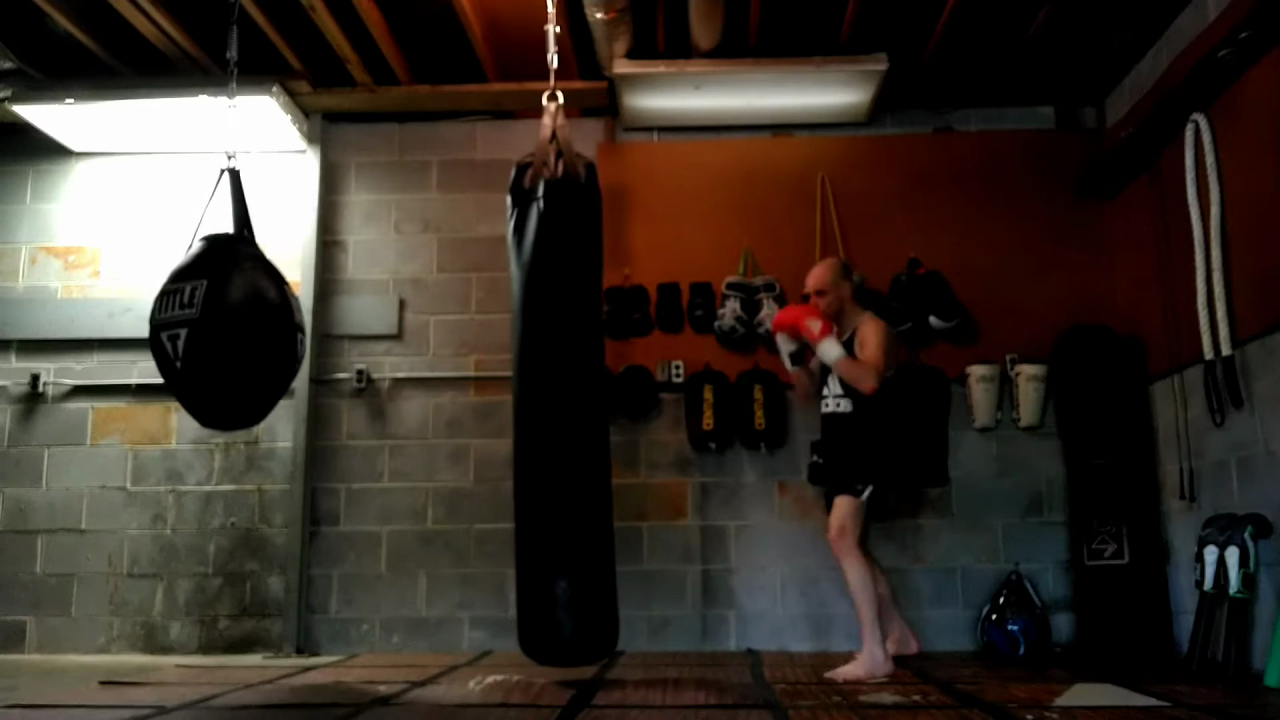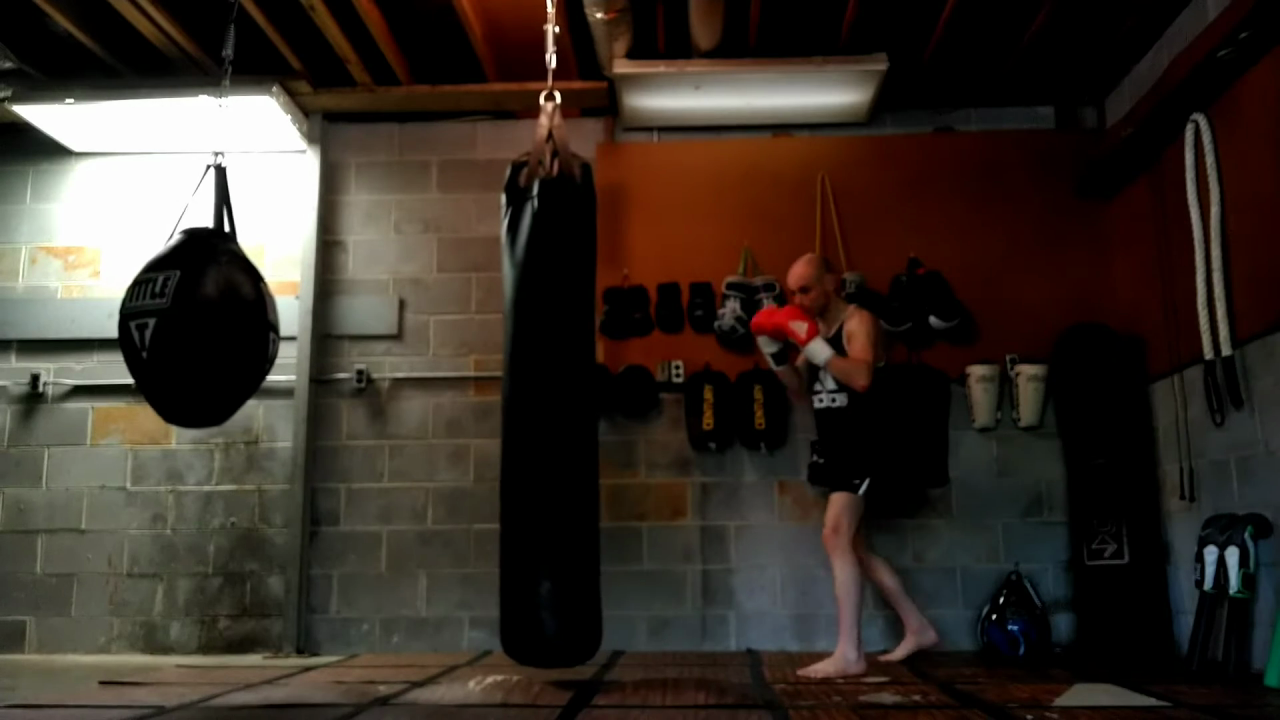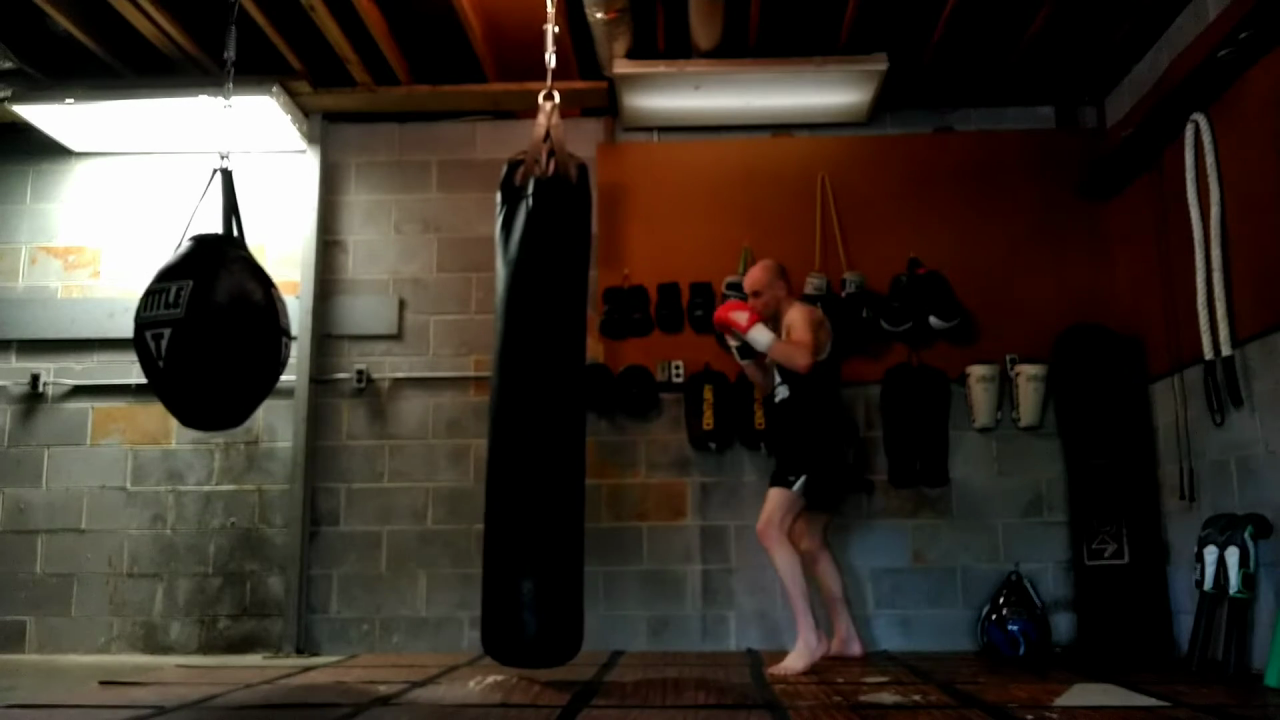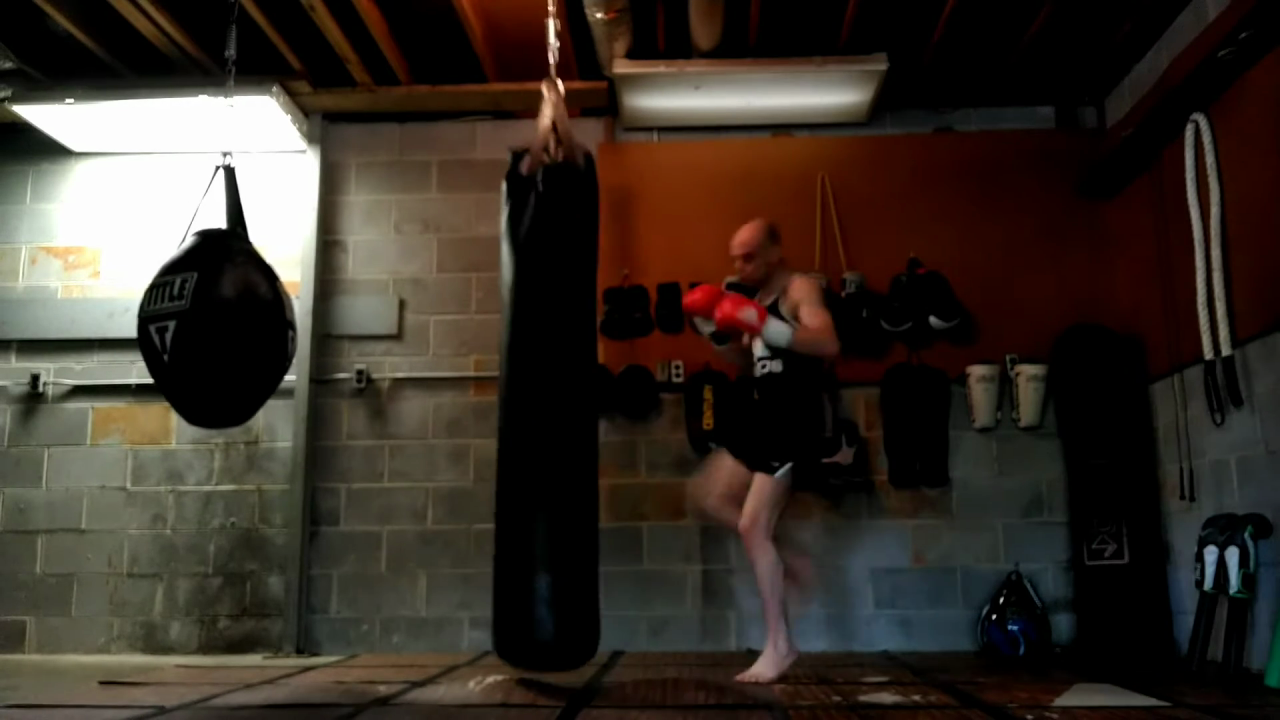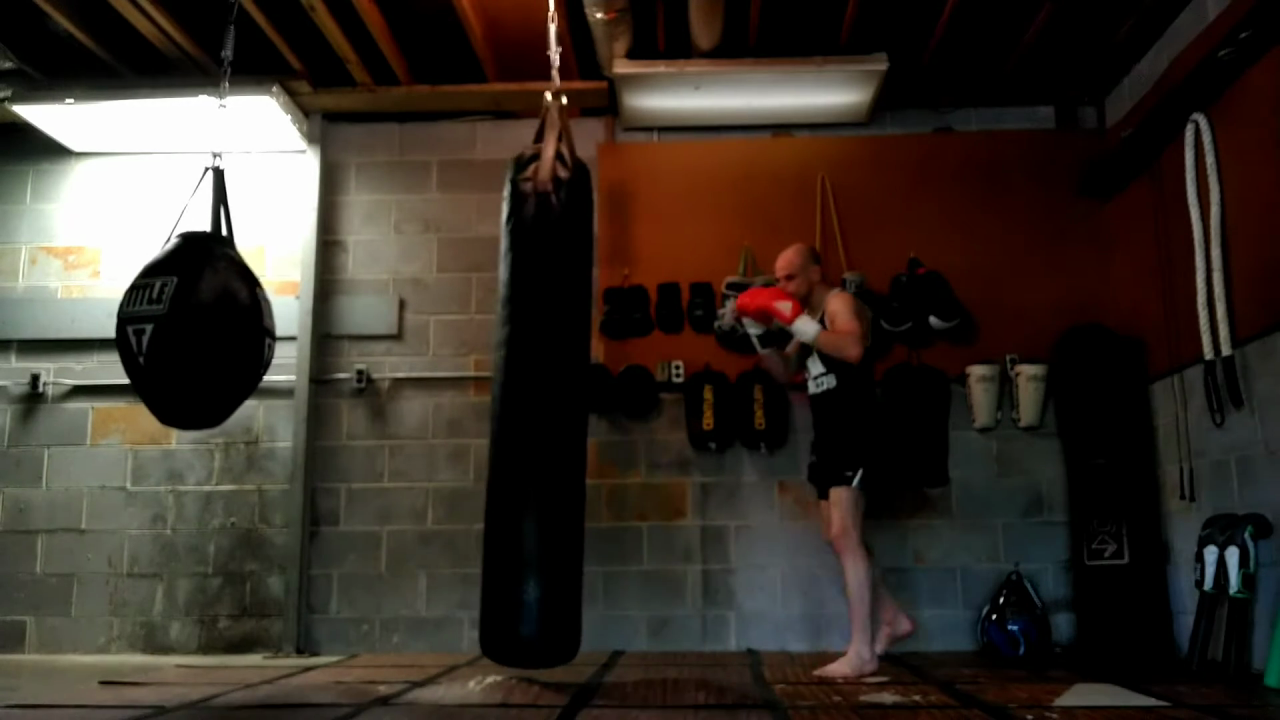
dt=1s
person 1, frame 1
left shoulder: (872, 328)
right shoulder: (830, 333)
left elbow: (869, 382)
right elbow: (808, 387)
left wrist: (822, 341)
right wrist: (789, 342)
left hip: (864, 452)
right hip: (839, 454)
left knee: (841, 538)
right knee: (852, 548)
left ankle: (874, 655)
right ankle: (899, 635)
person 1, frame 2
left shoulder: (858, 321)
right shoulder: (816, 327)
left elbow: (862, 379)
right elbow: (800, 385)
left wrist: (809, 341)
right wrist: (772, 345)
left hip: (862, 447)
right hip: (838, 450)
left knee: (835, 536)
right knee: (856, 548)
left ankle: (848, 652)
right ankle: (917, 627)
person 1, frame 3
left shoulder: (802, 315)
right shoulder: (780, 326)
left elbow: (803, 361)
right elbow: (767, 382)
left wrist: (753, 330)
right wrist: (739, 342)
left hip: (814, 445)
right hip: (804, 448)
left knee: (770, 528)
right knee: (810, 544)
left ankle: (808, 638)
right ankle: (845, 636)
person 1, frame 4
left shoulder: (801, 287)
right shoulder: (762, 296)
left elbow: (827, 345)
right elbow: (747, 355)
left wrist: (760, 324)
right wrist: (712, 327)
left hip: (796, 421)
right hip: (765, 415)
left knee: (753, 528)
right knee: (709, 496)
left ankle: (778, 646)
right ankle: (790, 565)
person 1, frame 5
left shoulder: (841, 303)
right shoulder: (811, 315)
left elbow: (853, 350)
right elbow: (786, 372)
left wrist: (795, 320)
right wrist: (758, 330)
left hip: (853, 433)
right hip: (827, 435)
left knee: (844, 533)
right knee: (838, 536)
left ankle: (862, 651)
right ankle: (892, 617)
